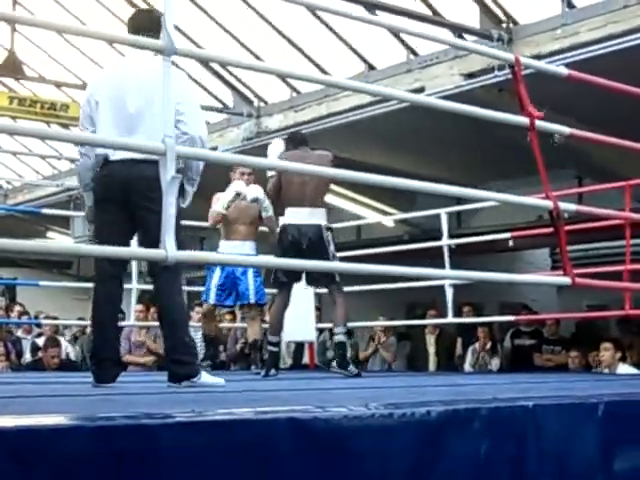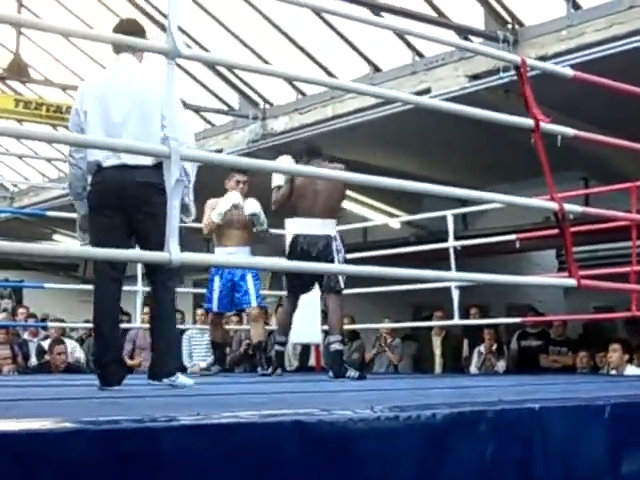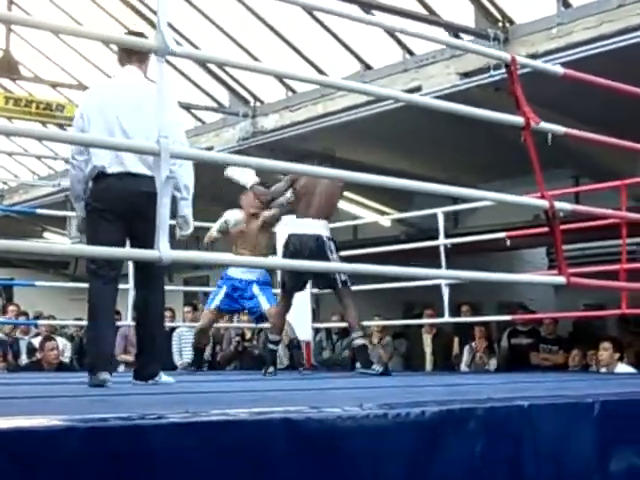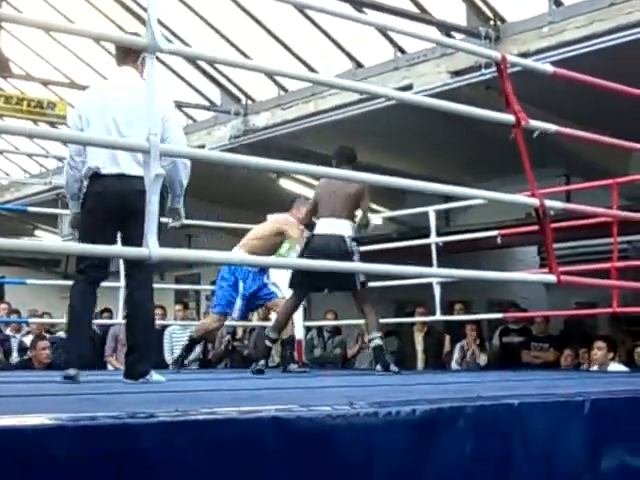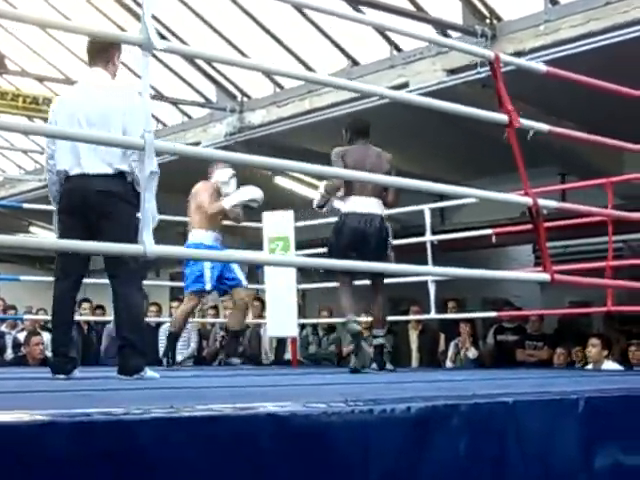
dt=0.4s
person 1, frame 1
left shoulder: (103, 78)
right shoulder: (172, 75)
left elbow: (86, 142)
right elbow: (193, 135)
left wrist: (88, 192)
right wrist: (190, 182)
left hip: (111, 176)
right hip: (154, 175)
left knee: (108, 272)
right knee: (165, 270)
left ankle: (104, 369)
right ankle: (183, 368)
person 1, frame 2
left shoulder: (90, 88)
right shoulder: (158, 84)
left elbow: (76, 152)
right elbow: (181, 141)
left wrist: (81, 203)
right wrist: (186, 193)
left hip: (106, 184)
right hip: (148, 182)
left knee: (108, 277)
right knee: (162, 275)
left ankle: (109, 372)
right ankle: (166, 367)
person 1, frame 3
left shoulder: (93, 96)
right shoulder: (160, 97)
left elbow: (78, 157)
right elbow: (178, 154)
left wrist: (80, 205)
right wrist: (184, 205)
left hip: (106, 191)
right hip: (147, 191)
left knee: (102, 277)
right knee: (150, 281)
left ankle: (100, 364)
right ankle: (148, 368)
person 1, frame 4
left shoulder: (90, 96)
right shoulder: (157, 97)
left elbow: (74, 156)
right elbow: (178, 155)
left wrist: (74, 203)
right wrist: (176, 199)
left hip: (100, 190)
right hip: (141, 192)
left knee: (88, 273)
right knee: (139, 279)
left ankle: (74, 356)
right ankle: (138, 367)
person 1, frame 5
left shoulder: (64, 99)
right shoulder: (126, 96)
left elbow: (52, 158)
right elbow: (141, 152)
left wrist: (57, 201)
right wrist: (149, 200)
left hip: (74, 190)
right hip: (113, 190)
left knee: (68, 276)
right knee: (125, 277)
left ankle: (62, 362)
right ankle: (132, 363)
person 2, frame 1
left shoulder: (283, 159)
right shoulder: (327, 158)
left elbow: (273, 197)
left hip: (290, 229)
right hip: (317, 229)
left knee: (282, 294)
right knee: (335, 290)
left ankle: (271, 362)
right ankle: (340, 356)
person 2, frame 2
left shoulder: (296, 173)
right shoulder: (339, 170)
left elbow: (276, 204)
left wrist: (278, 180)
left hip: (300, 239)
right hip: (327, 239)
left knee: (290, 299)
right knee: (333, 297)
left ankle: (278, 359)
right ankle: (336, 362)
person 2, frame 3
left shoulder: (298, 174)
right shoulder: (338, 182)
left elbow: (267, 198)
left wrist: (249, 181)
left hip: (295, 240)
right hip: (319, 240)
left knee: (284, 300)
right knee: (345, 295)
left ankle: (271, 361)
right ankle: (363, 358)
person 2, frame 4
left shoulder: (322, 183)
right shoulder: (362, 182)
left elbow: (306, 218)
right elbow: (365, 221)
right wrist: (360, 223)
left hip: (316, 241)
right hip: (341, 242)
left knee: (294, 299)
right knee: (363, 300)
left ankle: (263, 357)
right ankle: (380, 358)
person 2, frame 5
left shoulder: (341, 153)
right shoulder: (386, 158)
left elbow: (336, 184)
right elbow: (390, 200)
left wrist: (323, 197)
left hip: (350, 220)
right hip: (377, 222)
left knee: (344, 283)
right knee: (377, 287)
left ankle: (357, 342)
right ankle: (379, 356)
person 3, frame 1
left shoulder: (258, 197)
right shoulder: (220, 196)
left elbow: (272, 227)
right elbow: (212, 221)
left wrist: (263, 203)
right wrist: (229, 198)
left hip: (248, 258)
right hip: (223, 257)
left knee: (252, 310)
right knee: (210, 308)
left ankle: (256, 361)
person 3, frame 2
left shoulder: (252, 205)
right shoulder: (213, 203)
left elbow: (263, 230)
right elbow: (207, 230)
left wrist: (257, 215)
right wrist: (223, 209)
right hip: (221, 264)
left knee: (255, 313)
right knee: (215, 316)
left ankle: (262, 362)
right ankle: (219, 362)
person 3, frame 3
left shoulder: (268, 218)
right shoulder: (232, 219)
left elbow: (280, 209)
right elbow: (208, 241)
right wrist: (221, 225)
left hip: (257, 280)
right hip: (232, 278)
left knee: (274, 313)
right knee: (204, 323)
right ankle: (197, 362)
person 3, frame 4
left shoulder: (285, 223)
right shoulder: (287, 222)
right elbow: (301, 244)
left hip: (256, 272)
right hip: (238, 270)
left knee: (283, 307)
right knee: (215, 322)
left ankle: (289, 361)
right ankle: (184, 355)
person 3, frame 5
left shoulder: (218, 195)
right shoulder: (203, 188)
left elbow: (238, 218)
right elbow: (210, 209)
left wrist: (233, 194)
right wrist: (237, 198)
left hip: (217, 249)
right hip: (200, 247)
left knee: (243, 297)
right knee: (192, 300)
left ankle: (230, 351)
right ankle: (169, 353)
